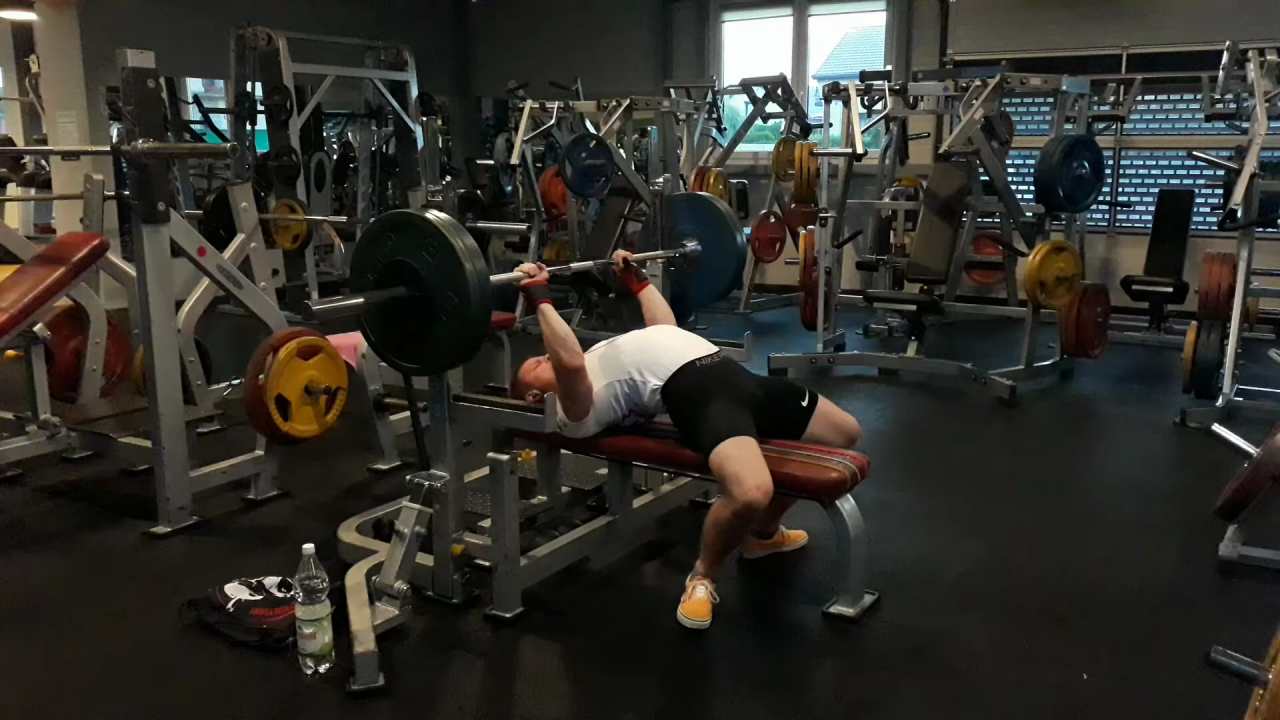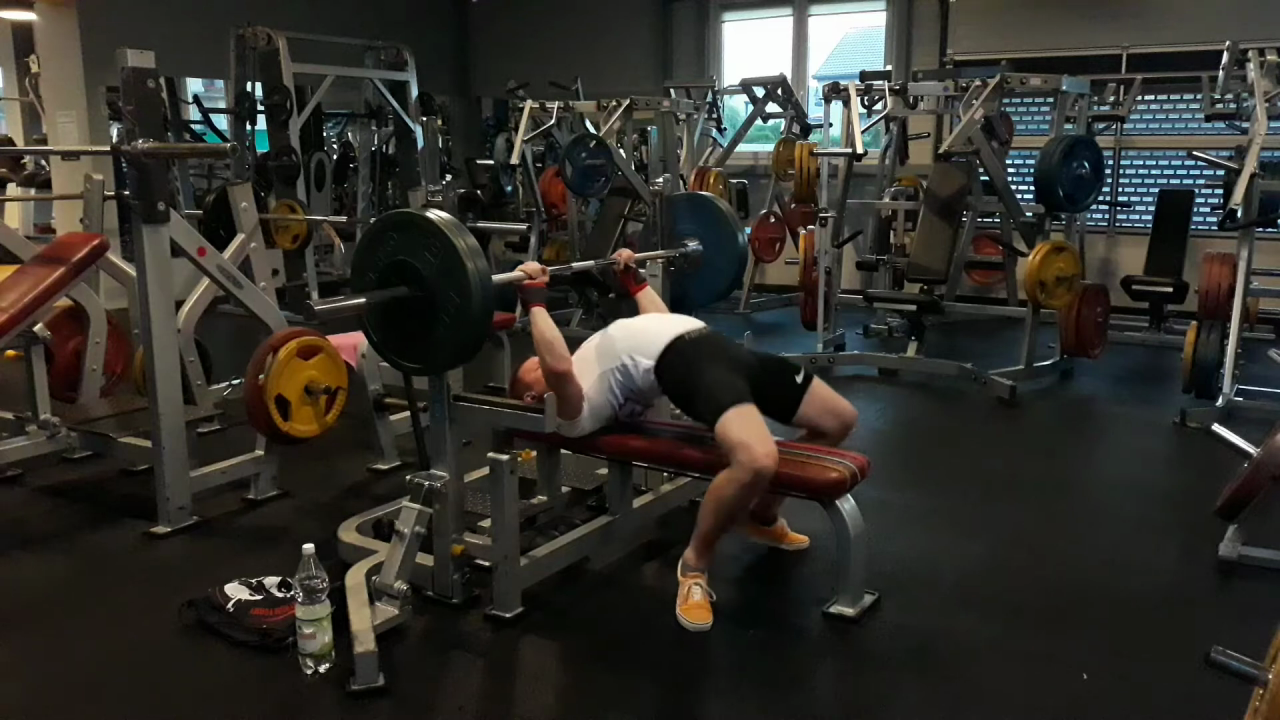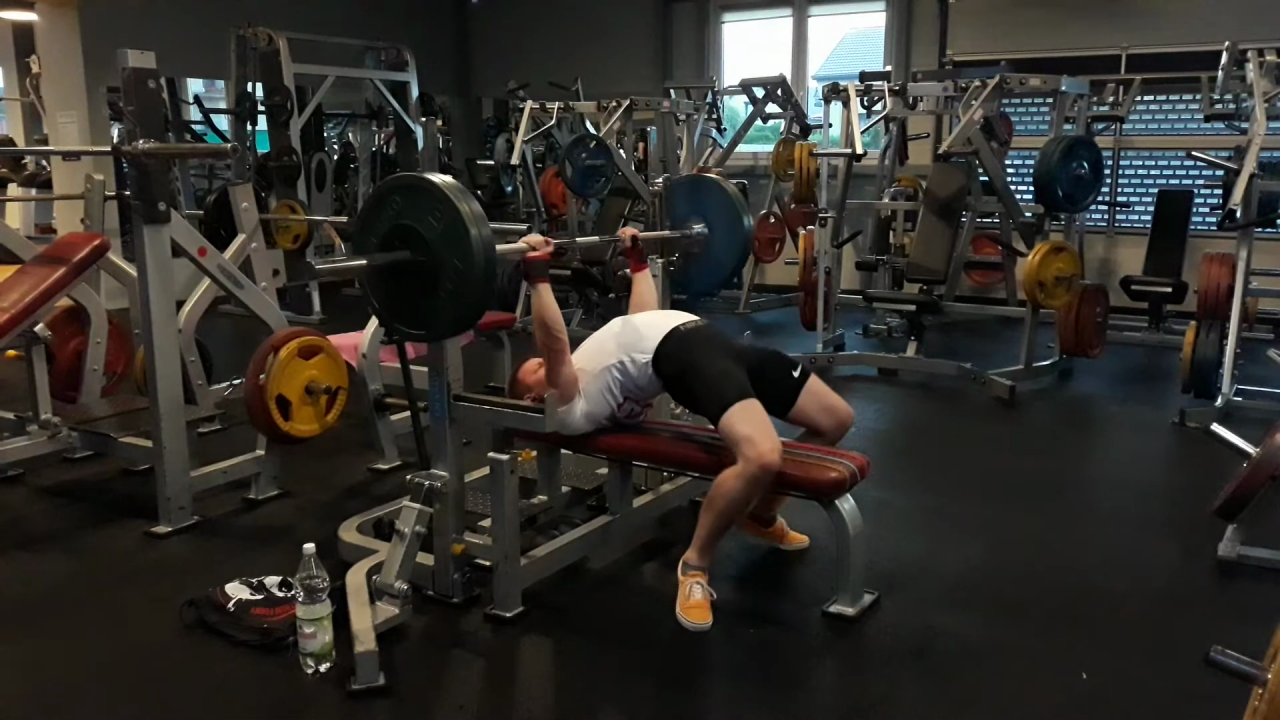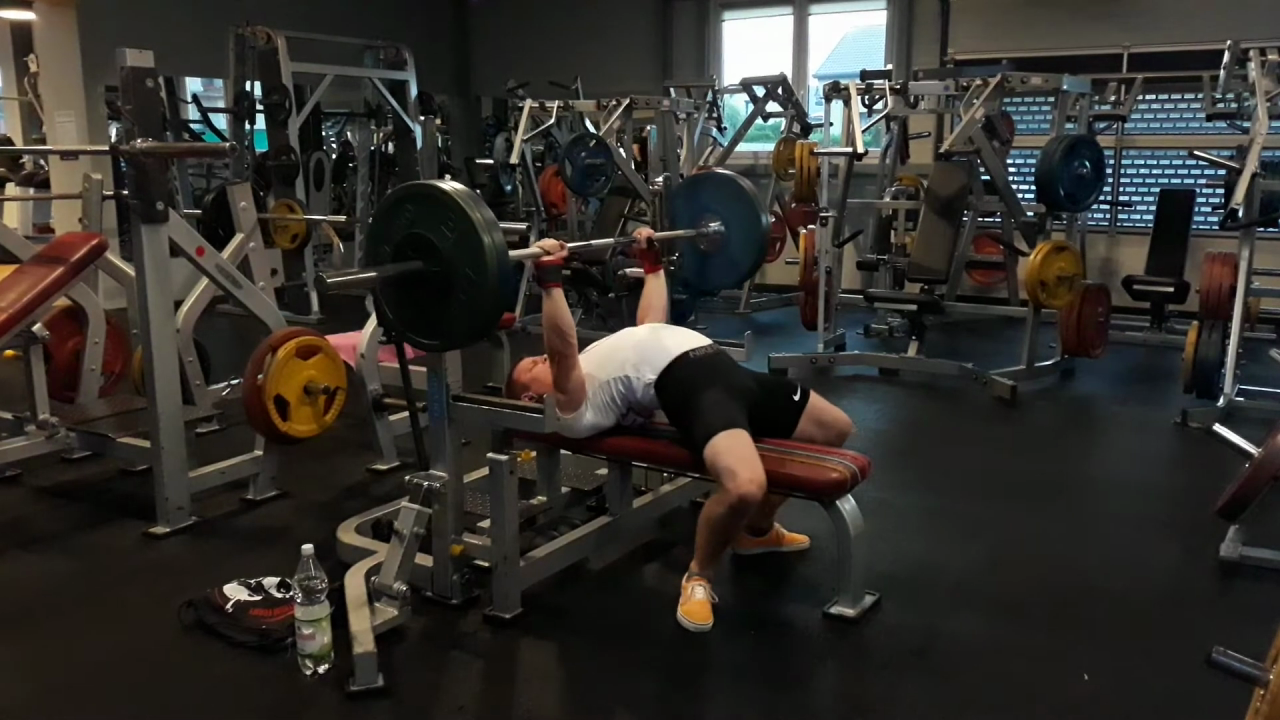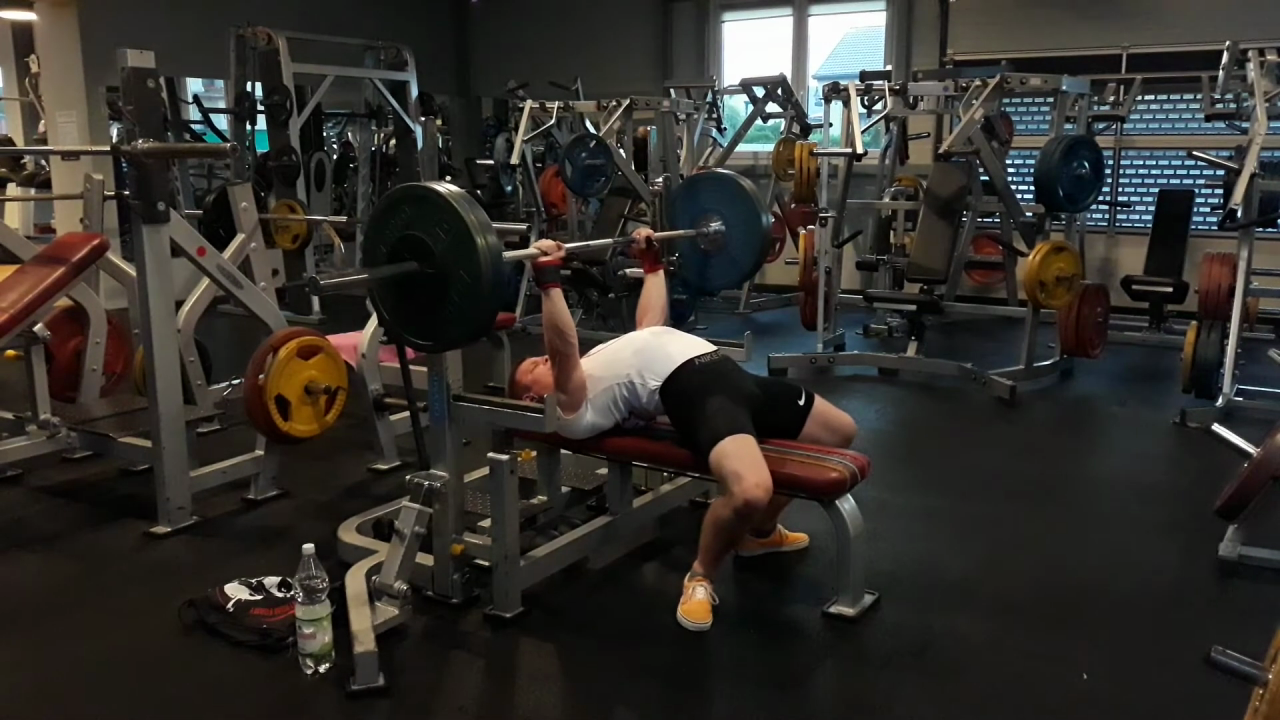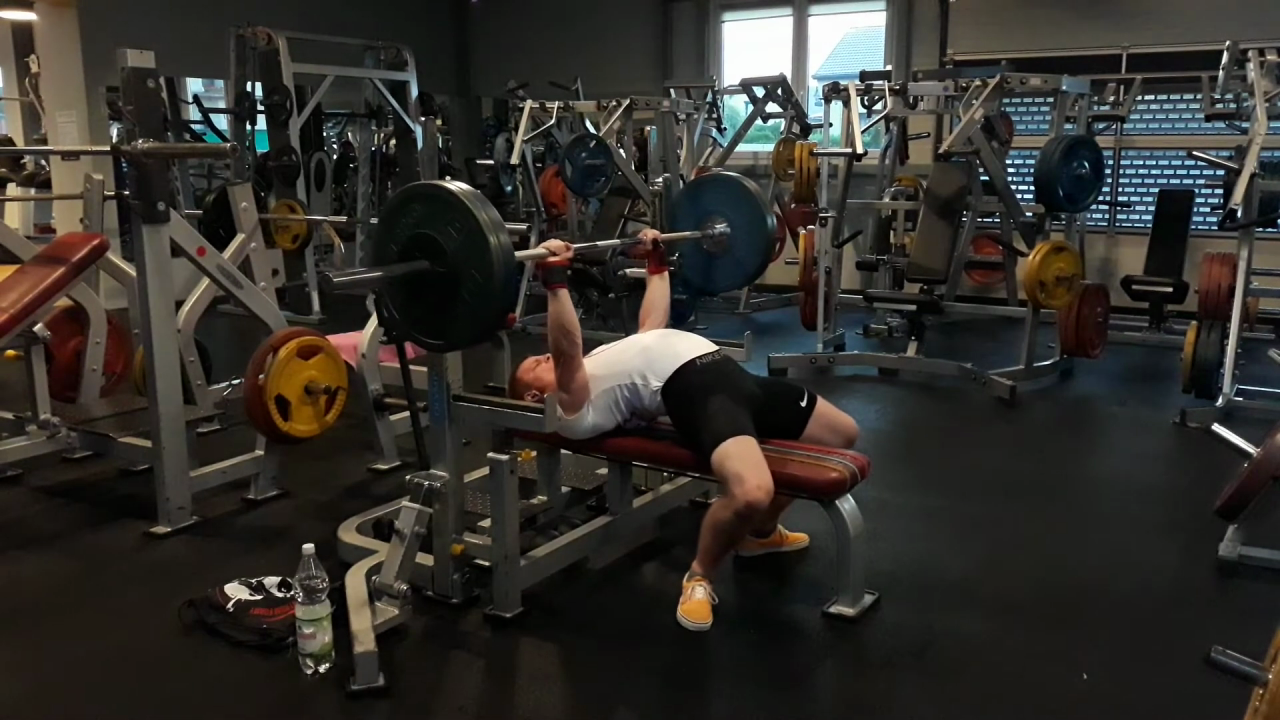
dt=0.7s
person 1, frame 1
left shoulder: (602, 366)
right shoulder: (574, 412)
left elbow: (666, 328)
right elbow: (571, 362)
left wrist: (635, 278)
right wrist: (540, 299)
left knee: (845, 434)
right knee: (751, 494)
left ankle: (763, 532)
right ankle: (703, 575)
person 1, frame 2
left shoulder: (597, 368)
left elbow: (660, 325)
right elbow: (560, 365)
left wrist: (634, 279)
right wrist: (534, 300)
left knee: (840, 421)
right knee: (757, 462)
left ankle: (763, 518)
right ankle: (694, 566)
person 1, frame 3
left shoulder: (597, 369)
left elbow: (643, 318)
right elbow: (553, 342)
left wrist: (636, 258)
right wrist: (537, 274)
left knee: (837, 420)
right knee: (762, 458)
left ankle: (762, 519)
right ankle: (694, 565)
person 1, frame 4
left shoulder: (601, 367)
right shoulder: (571, 408)
left elbow: (651, 327)
right elbow: (563, 347)
left wrist: (651, 259)
right wrist: (550, 278)
left knee: (836, 430)
right knee: (744, 487)
left ankle: (757, 529)
right ankle: (698, 576)
person 1, frame 5
left shoulder: (600, 366)
right shoulder: (572, 408)
left elbow: (651, 322)
right elbow: (562, 347)
left wrist: (651, 259)
right wrist: (548, 279)
left knee: (840, 433)
right knee: (750, 492)
left ankle: (760, 532)
right ankle: (700, 577)
person 1, frame 6
left shoulder: (603, 368)
right shoulder: (574, 410)
left elbow: (653, 324)
right elbow: (567, 349)
left wrist: (656, 261)
right wrist: (555, 279)
left knee: (843, 436)
right knee: (752, 493)
left ankle: (760, 532)
right ankle: (699, 577)
